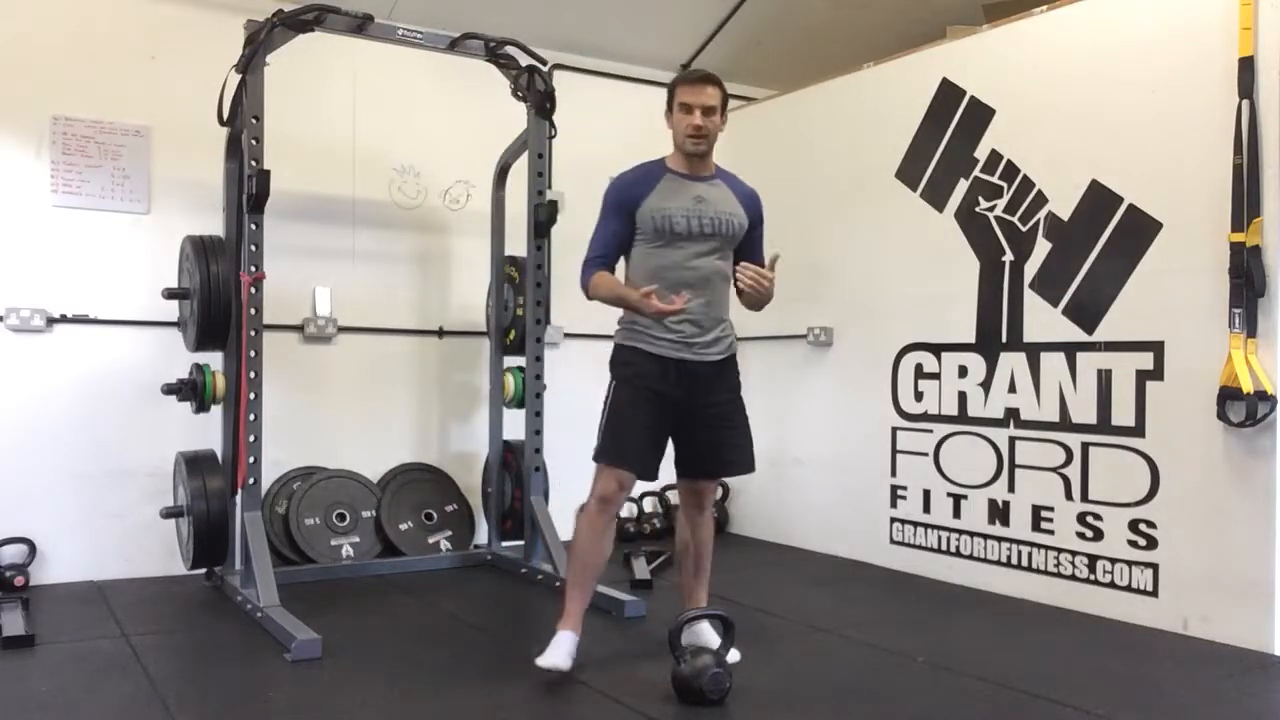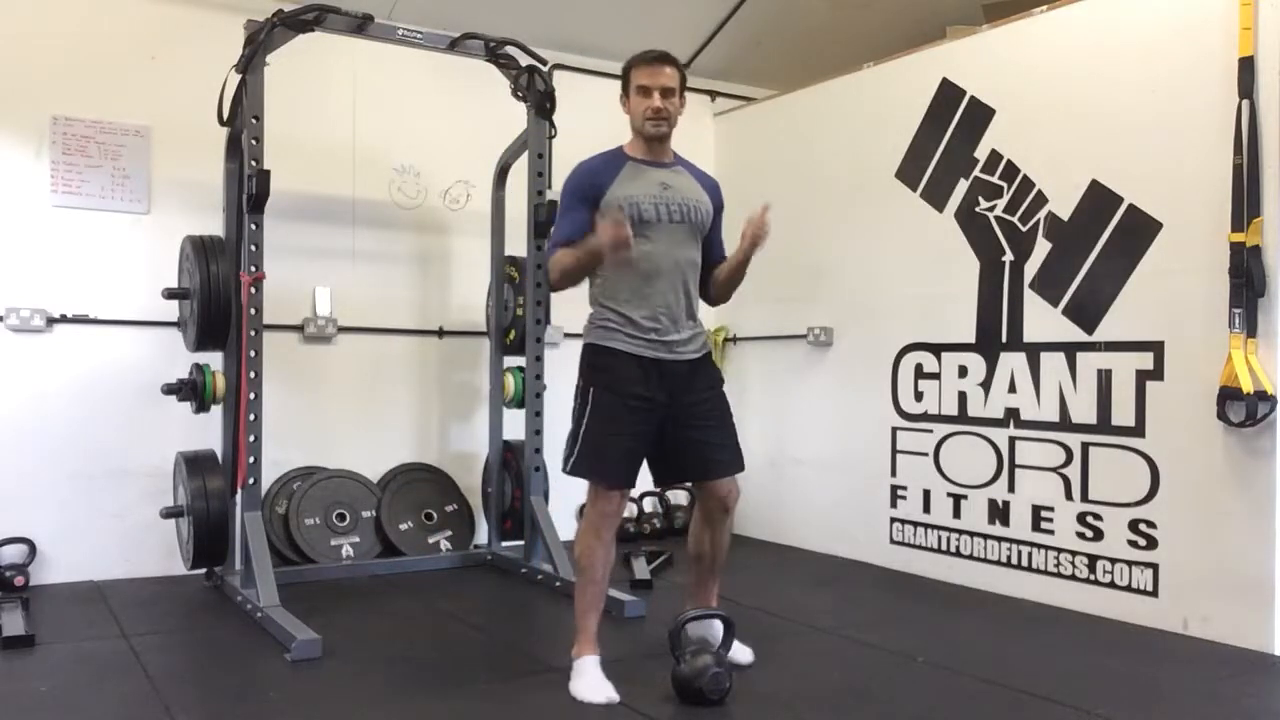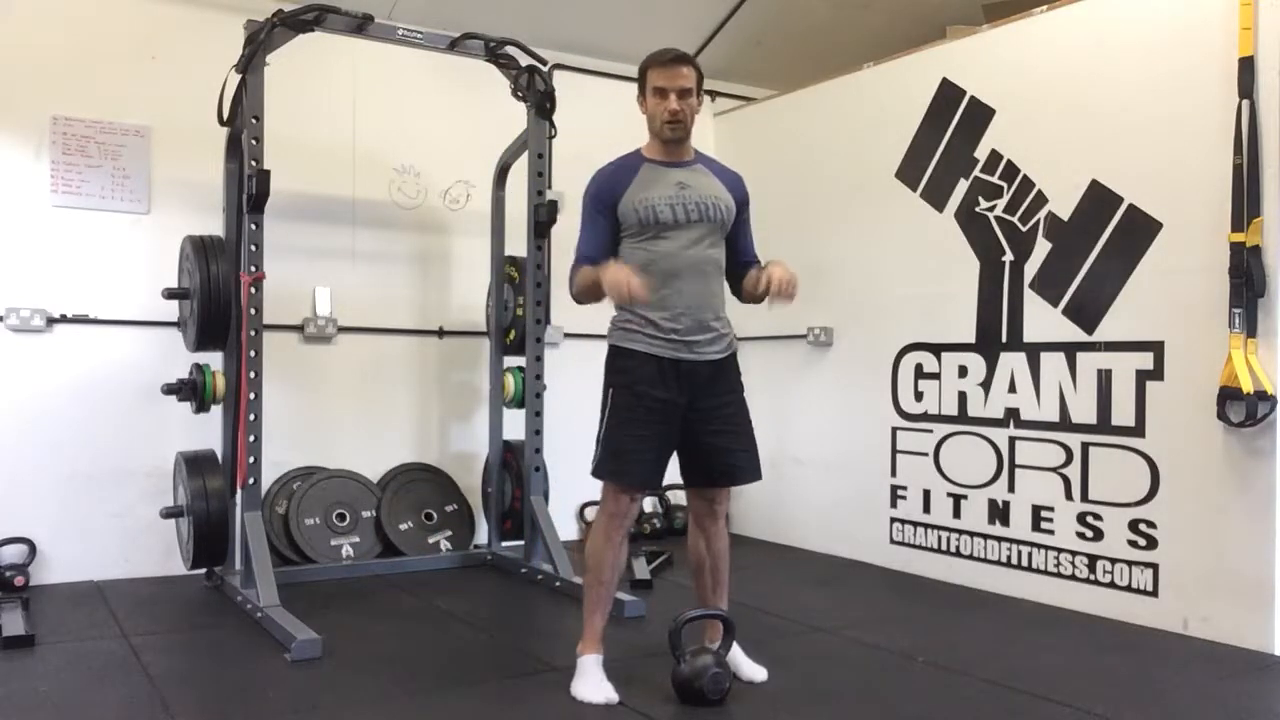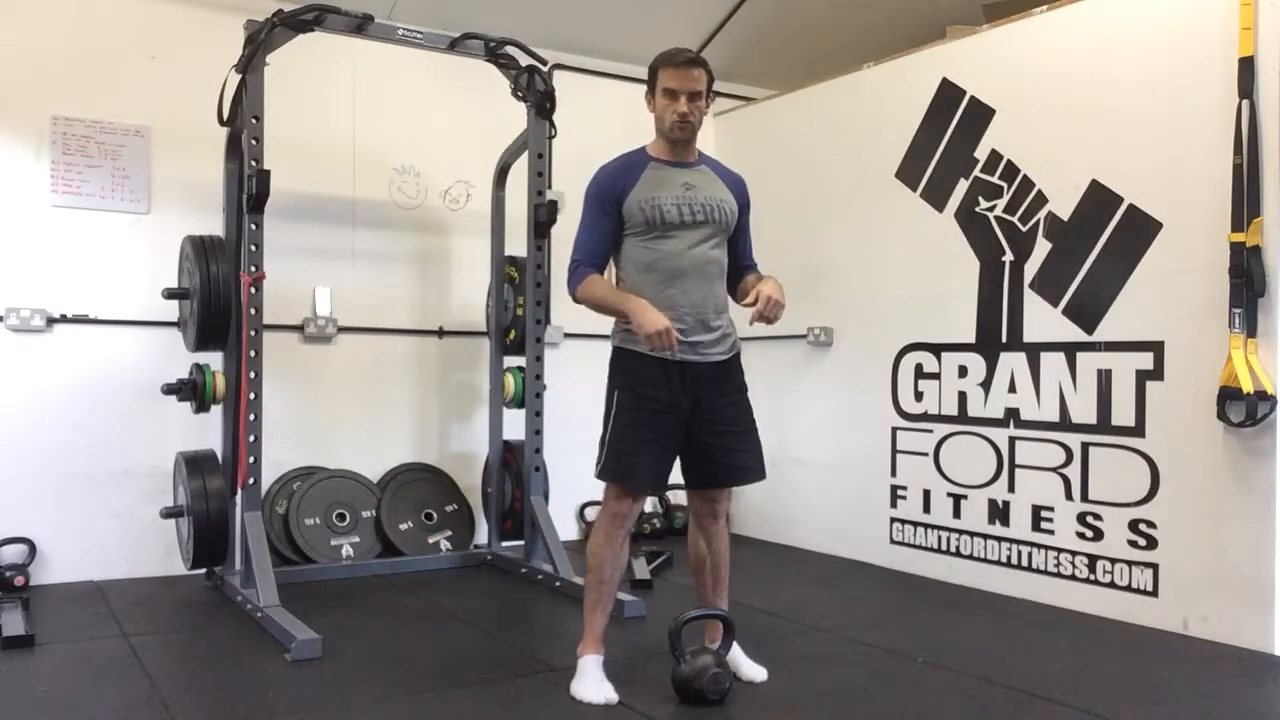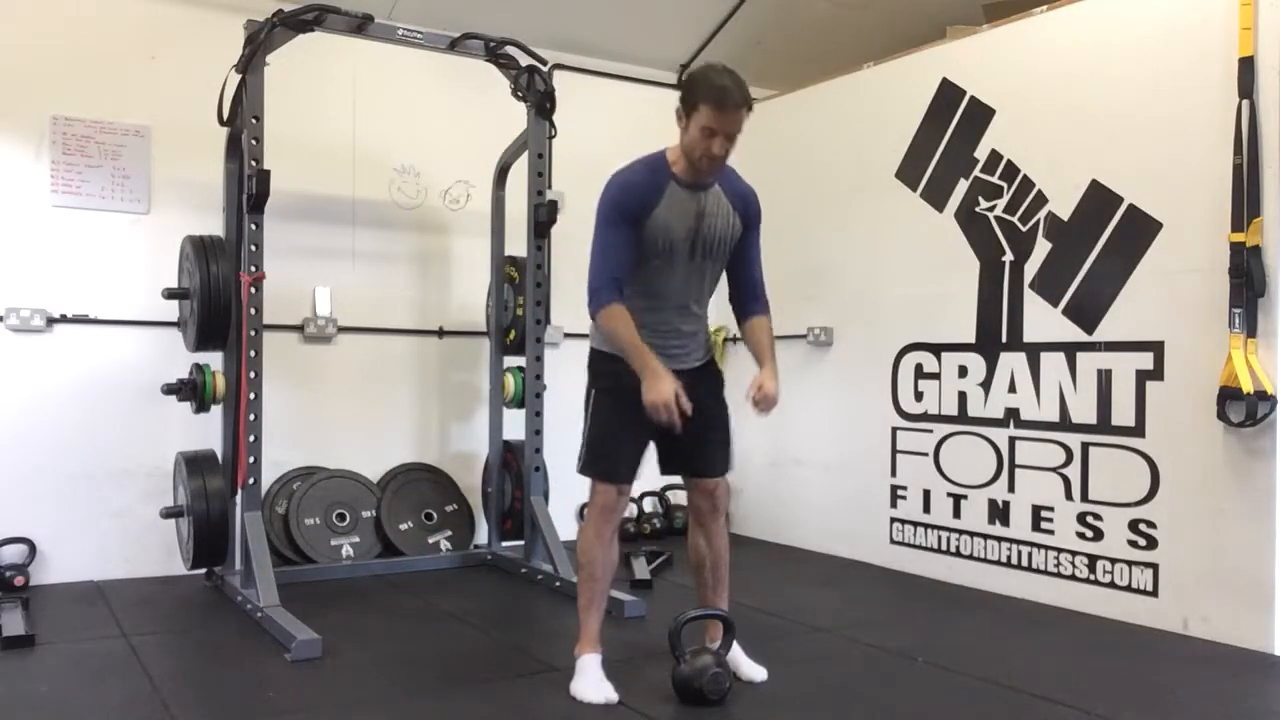
dt=0.5s
person 1, frame 1
left shoulder: (744, 200)
right shoulder: (632, 187)
left elbow: (756, 294)
right elbow: (593, 273)
left wrist: (761, 287)
right wrist: (634, 299)
left hip: (714, 366)
right hip: (644, 358)
left knee: (699, 496)
right knee: (609, 490)
left ankle: (697, 621)
right ankle: (568, 628)
person 1, frame 2
left shoulder: (704, 187)
right shoulder: (595, 175)
left elbow: (714, 289)
right elbow: (555, 276)
left wrist: (746, 251)
right wrist: (593, 249)
left hip: (690, 361)
right hip: (618, 359)
left knee: (720, 494)
right knee: (606, 503)
left ankle: (705, 620)
right ankle: (586, 654)
person 1, frame 3
left shoulder: (729, 184)
right shoulder: (614, 181)
left elbow: (740, 279)
right elbow: (578, 285)
left wrist: (772, 274)
right wrist: (605, 274)
left hip: (714, 364)
right hip: (640, 361)
left knee: (712, 505)
right knee: (619, 504)
left ankle: (716, 640)
right ankle: (590, 654)
person 1, frame 4
left shoulder: (730, 186)
right shoulder: (617, 179)
right elbow: (582, 277)
left wrist: (765, 283)
right wrist: (634, 306)
left hip: (719, 366)
right hip: (645, 365)
left knee: (713, 506)
right knee: (621, 506)
left ankle: (716, 640)
right ankle: (590, 654)
person 1, frame 5
left shoulder: (741, 199)
right shoulder: (631, 188)
left elbow: (748, 293)
right elbow: (604, 294)
left wrist: (767, 364)
right wrist: (650, 371)
left hip: (695, 365)
right hip: (622, 365)
left knee: (712, 500)
right knee: (608, 501)
left ankle: (717, 638)
right ankle: (588, 652)
